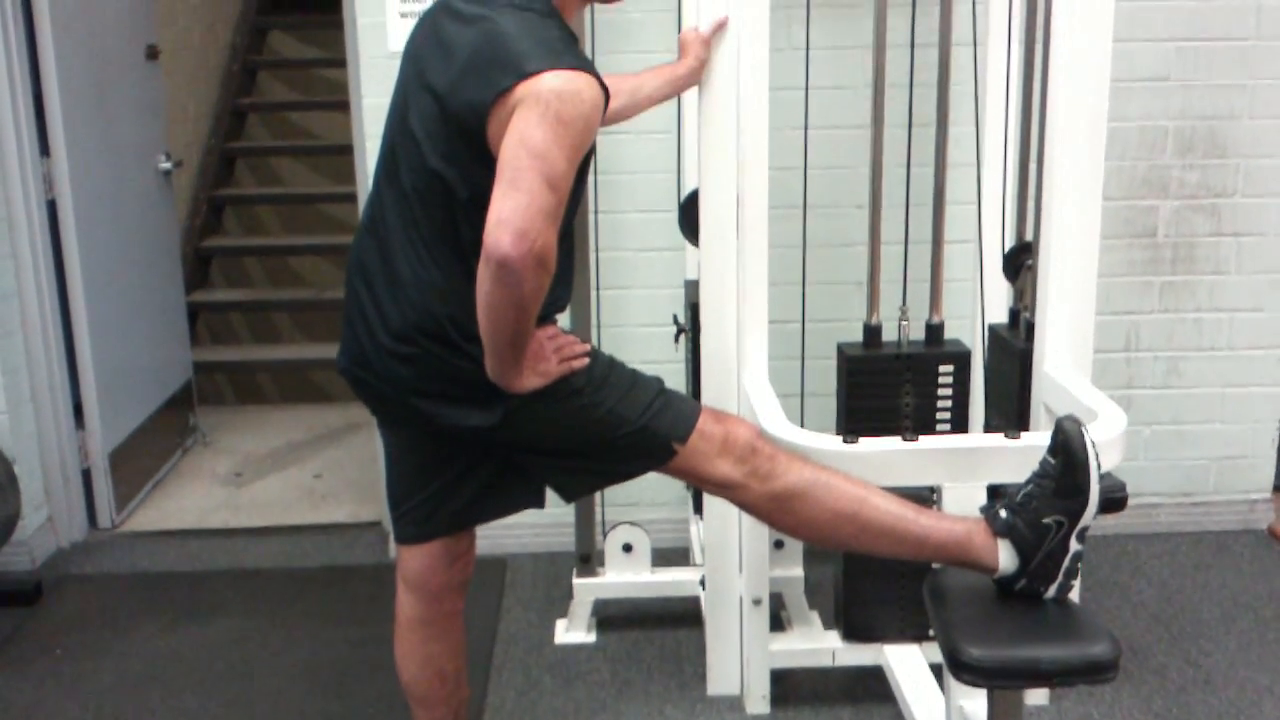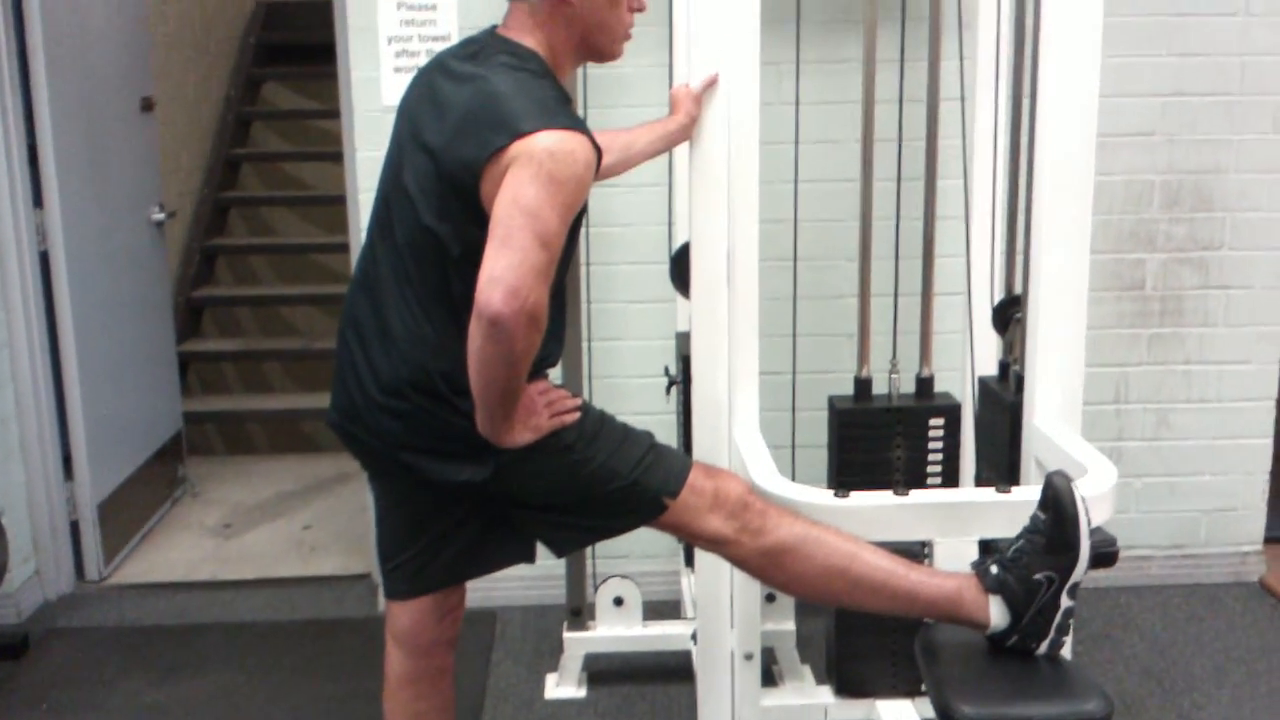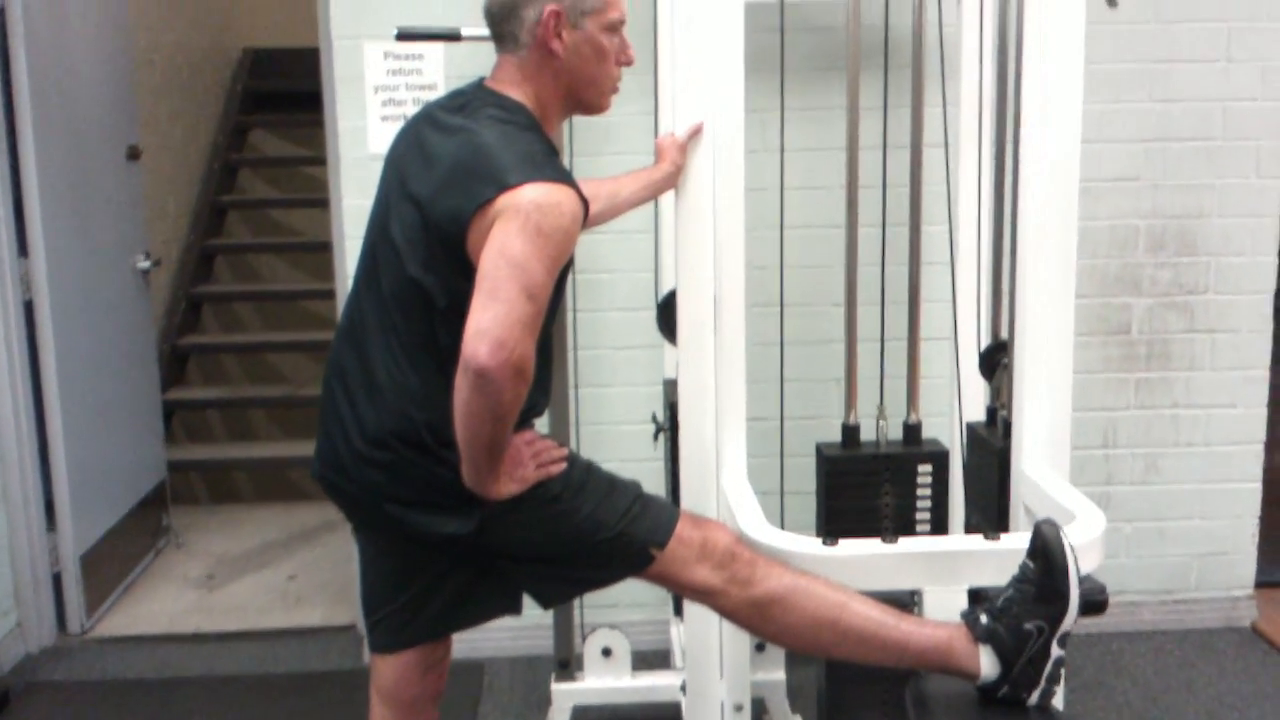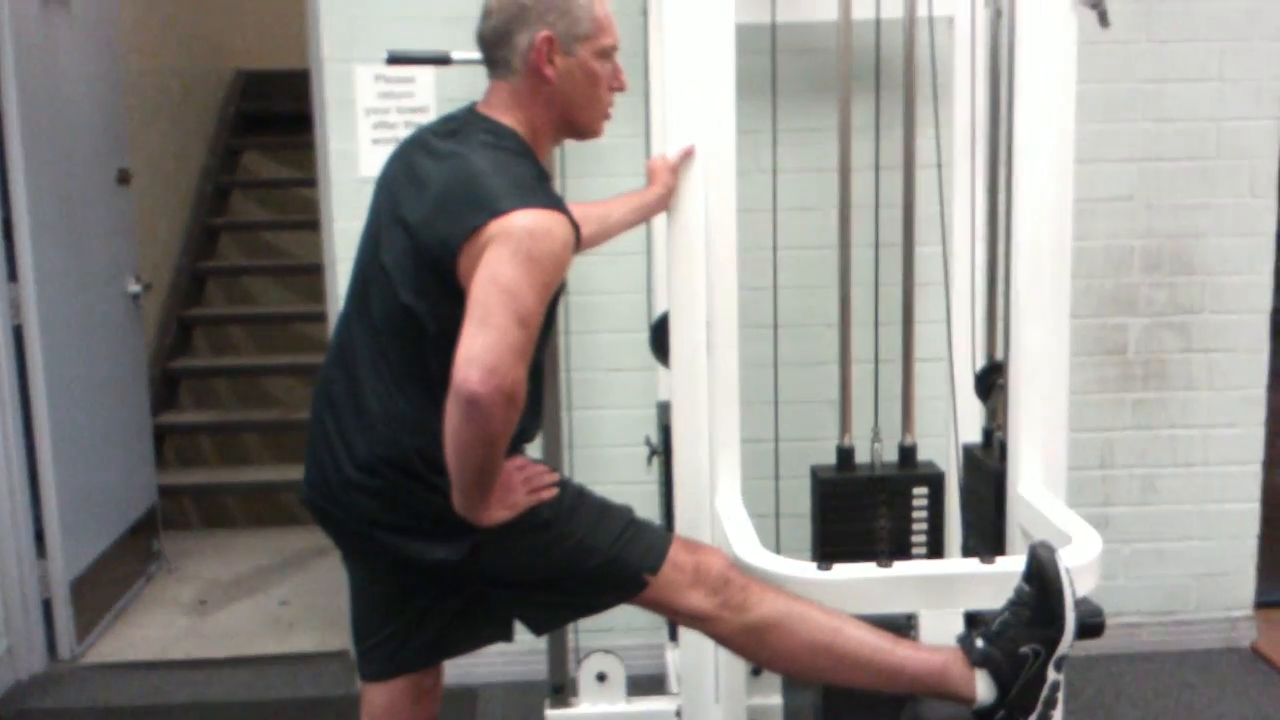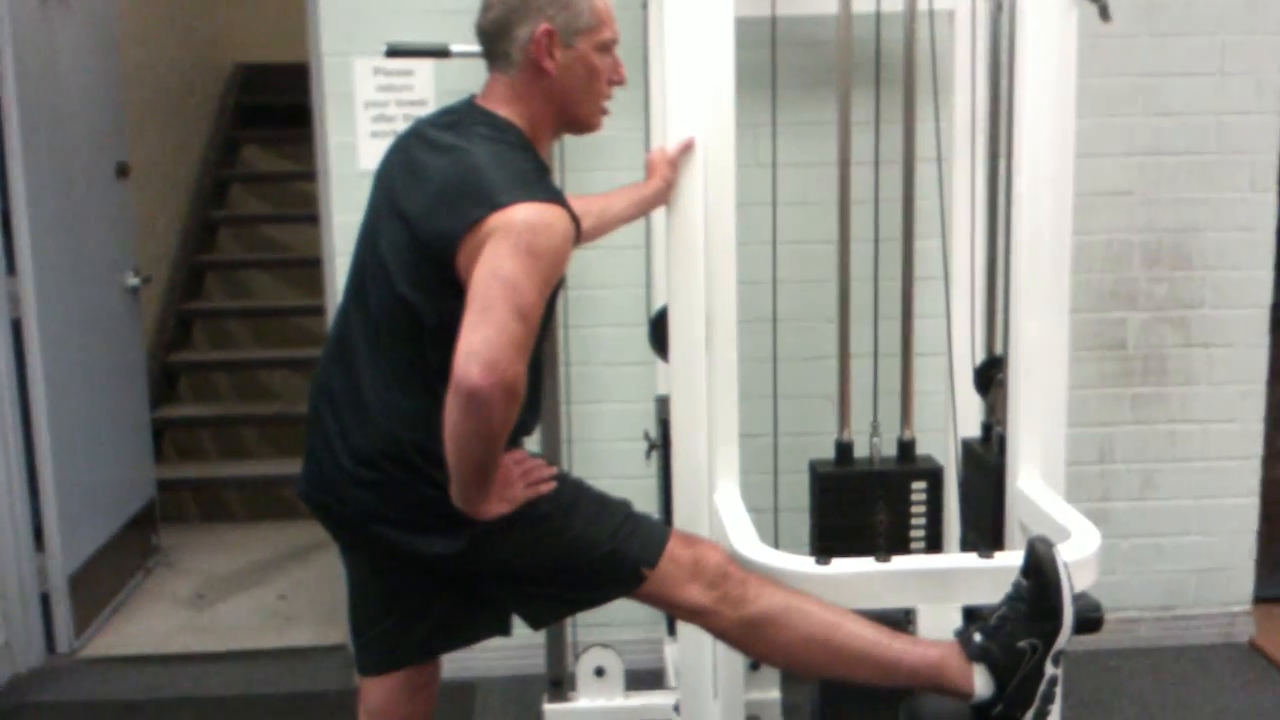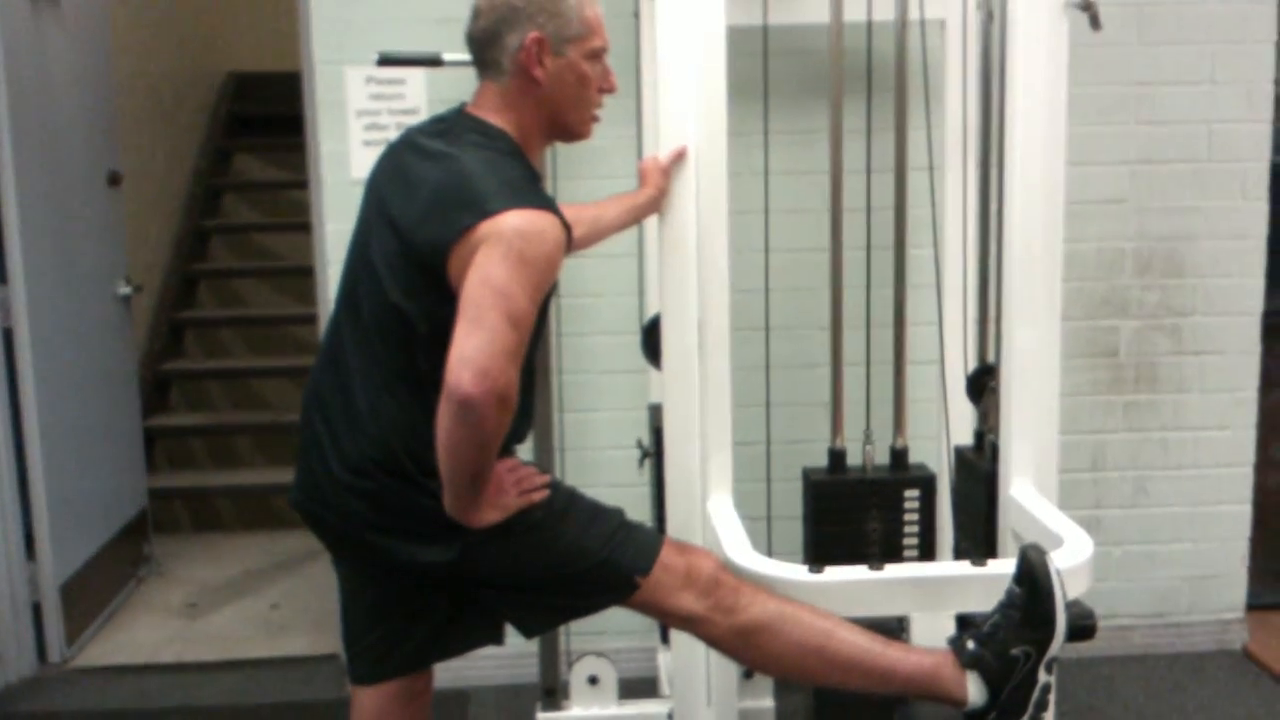
dt=0.4s
person 1, frame 1
right shoulder: (552, 80)
right elbow: (516, 247)
left wrist: (681, 72)
right wrist: (509, 365)
left hip: (394, 350)
right hip: (473, 360)
left knee: (430, 578)
right knee: (734, 454)
right ankle: (1004, 548)
person 1, frame 2
left shoulder: (458, 68)
right shoulder: (545, 141)
right elbow: (508, 306)
left wrist: (671, 130)
right wrist: (498, 421)
left hip: (388, 406)
right hip: (465, 416)
left knee: (419, 634)
right knee: (724, 509)
right ankle: (992, 604)
person 1, frame 3
left shoulder: (445, 121)
right shoulder: (532, 191)
right elbow: (494, 359)
left wrist: (658, 179)
right wrist: (484, 474)
left hip: (372, 460)
right hip: (450, 471)
right knee: (714, 561)
right ankle: (981, 653)
person 1, frame 4
left shoulder: (436, 145)
right shoulder: (522, 215)
right elbow: (485, 385)
left wrist: (649, 202)
right wrist: (474, 501)
left hip: (361, 484)
right hip: (439, 492)
right knee: (706, 586)
person 1, frame 5
left shoulder: (434, 139)
right shoulder: (523, 209)
right elbow: (485, 380)
left wrist: (649, 194)
right wrist: (473, 494)
left hip: (359, 478)
right hip: (434, 489)
right knee: (707, 581)
person 1, frame 6
left shoulder: (424, 147)
right shoulder: (512, 215)
right elbow: (478, 387)
left wrist: (641, 202)
right wrist: (467, 503)
left hip: (352, 487)
right hip: (429, 498)
right knee: (698, 588)
